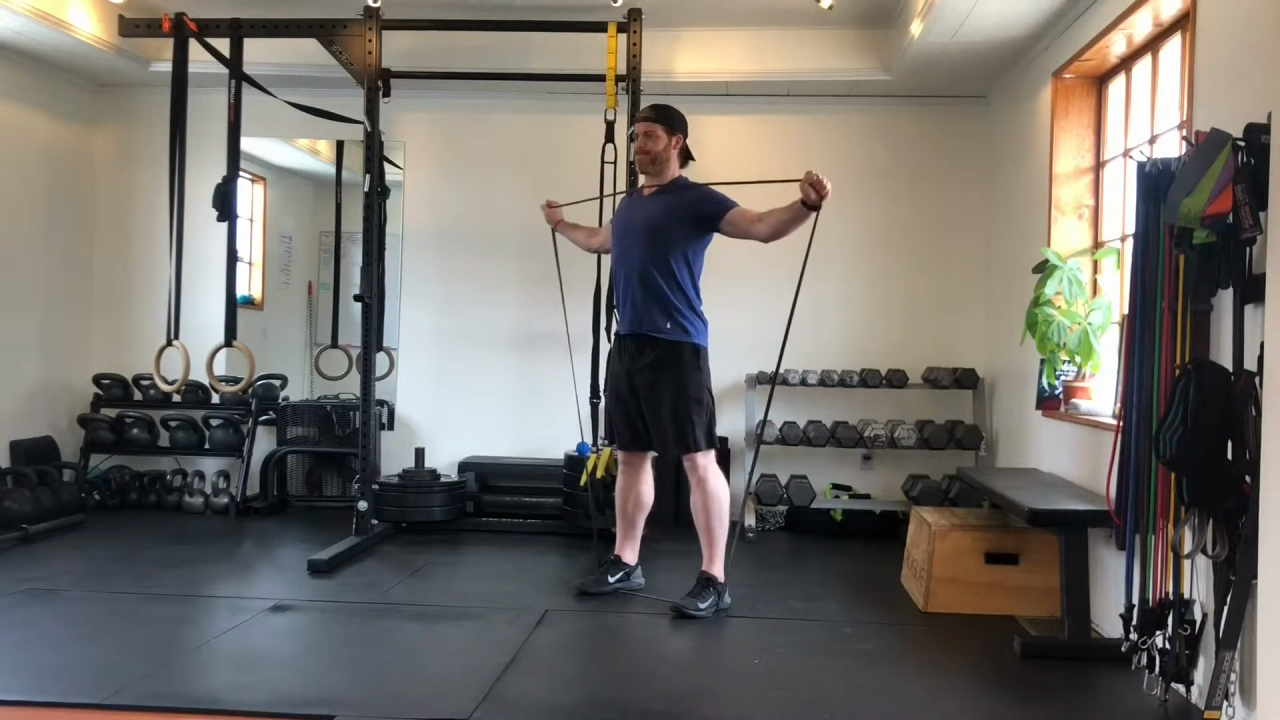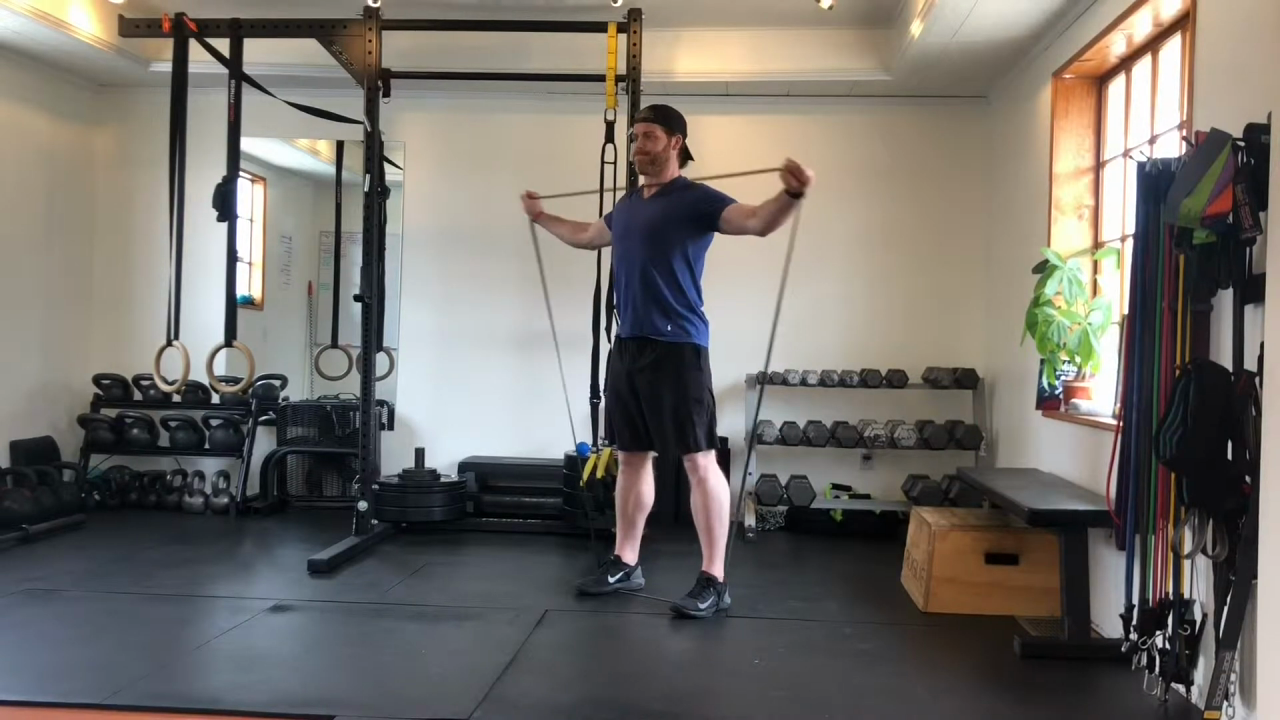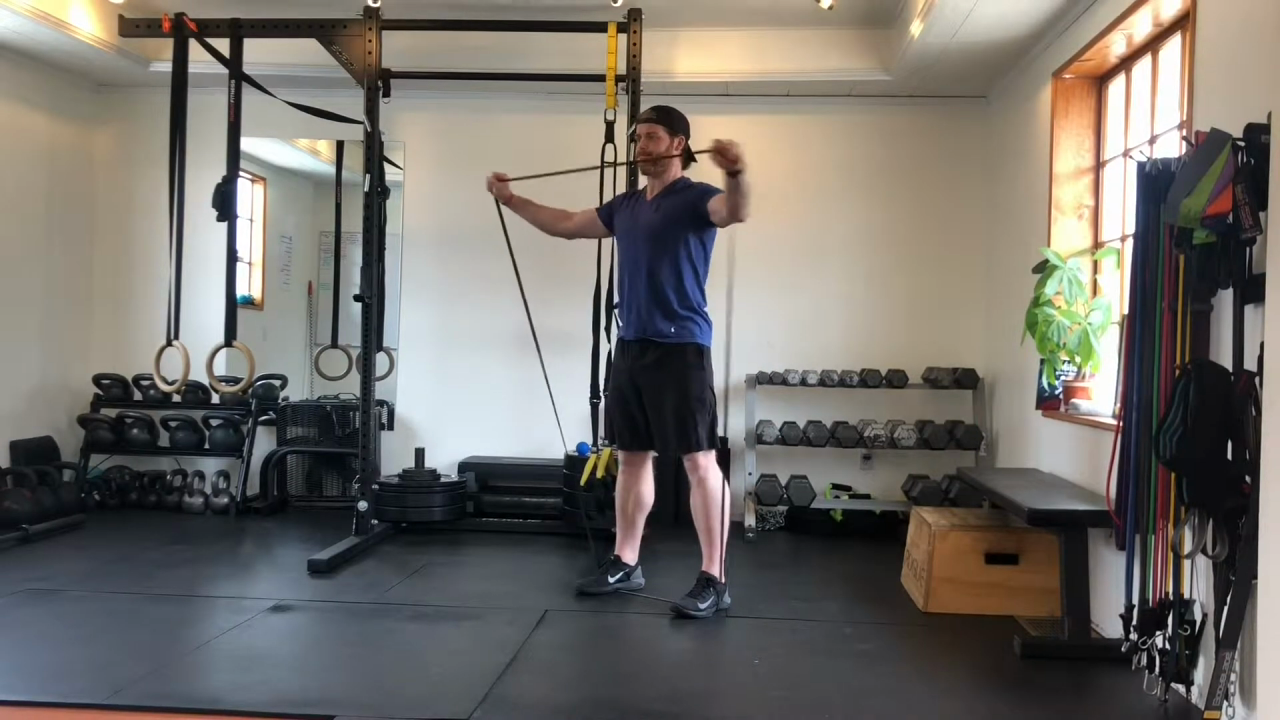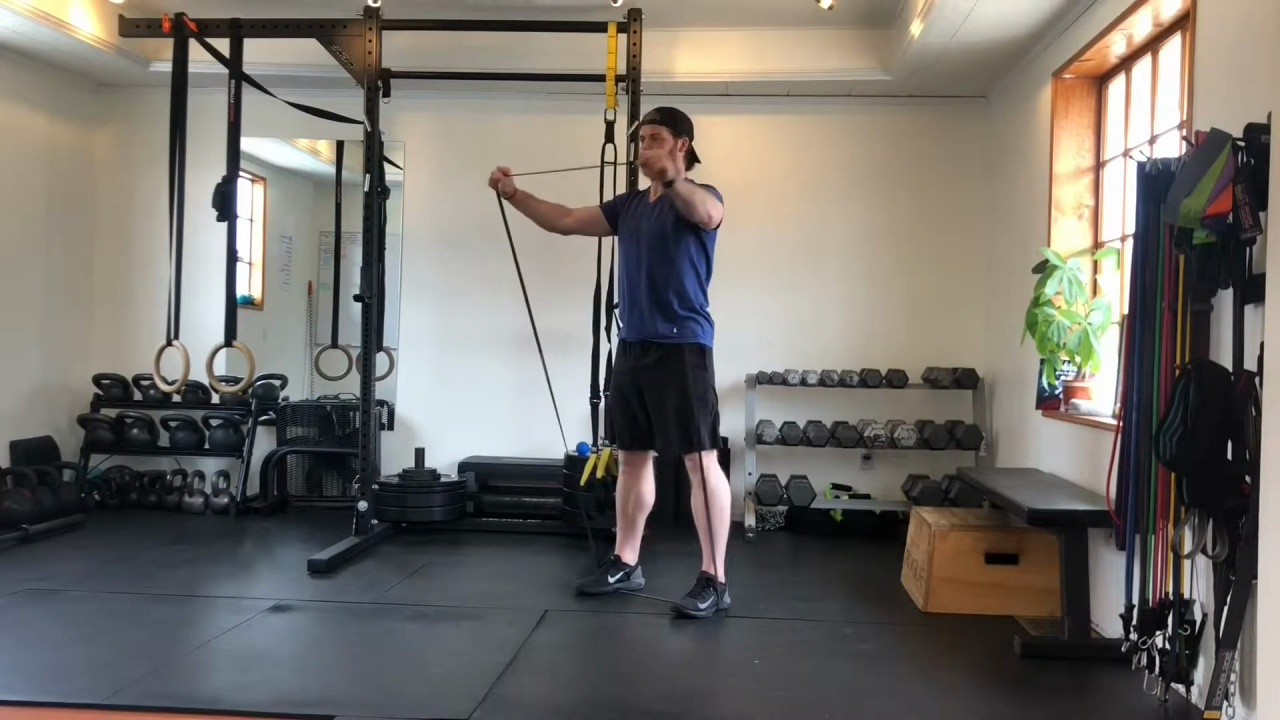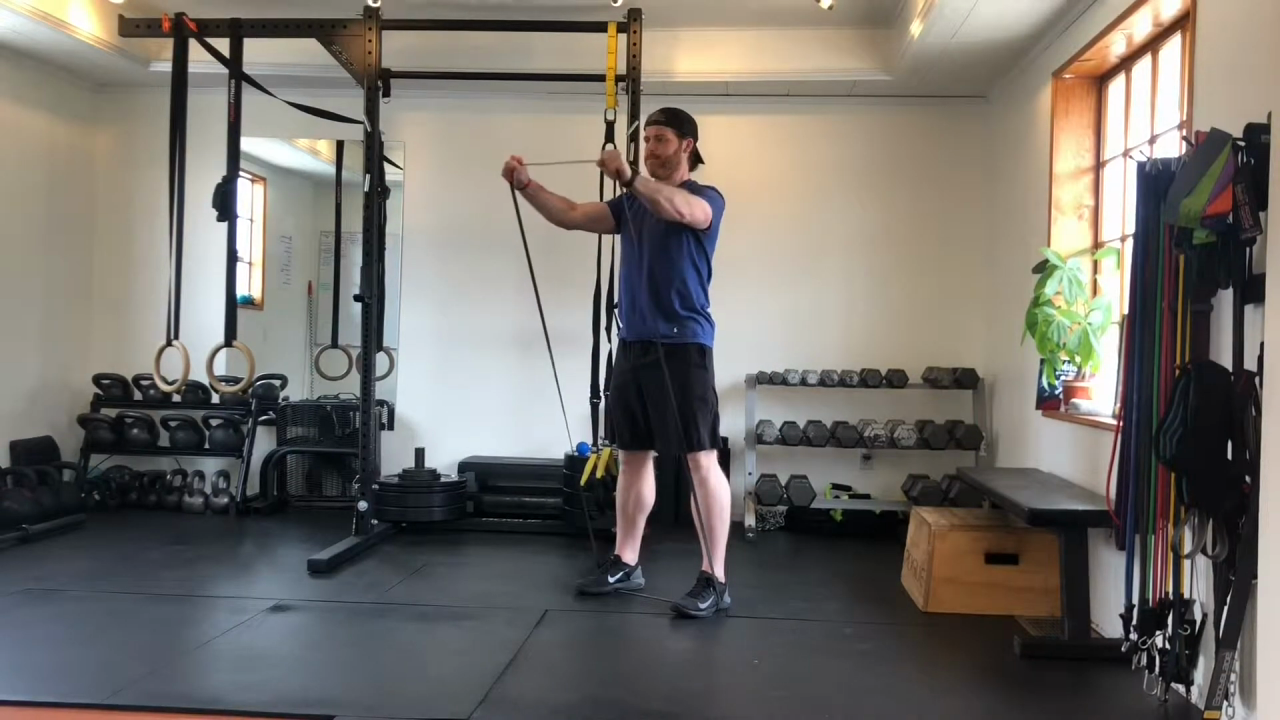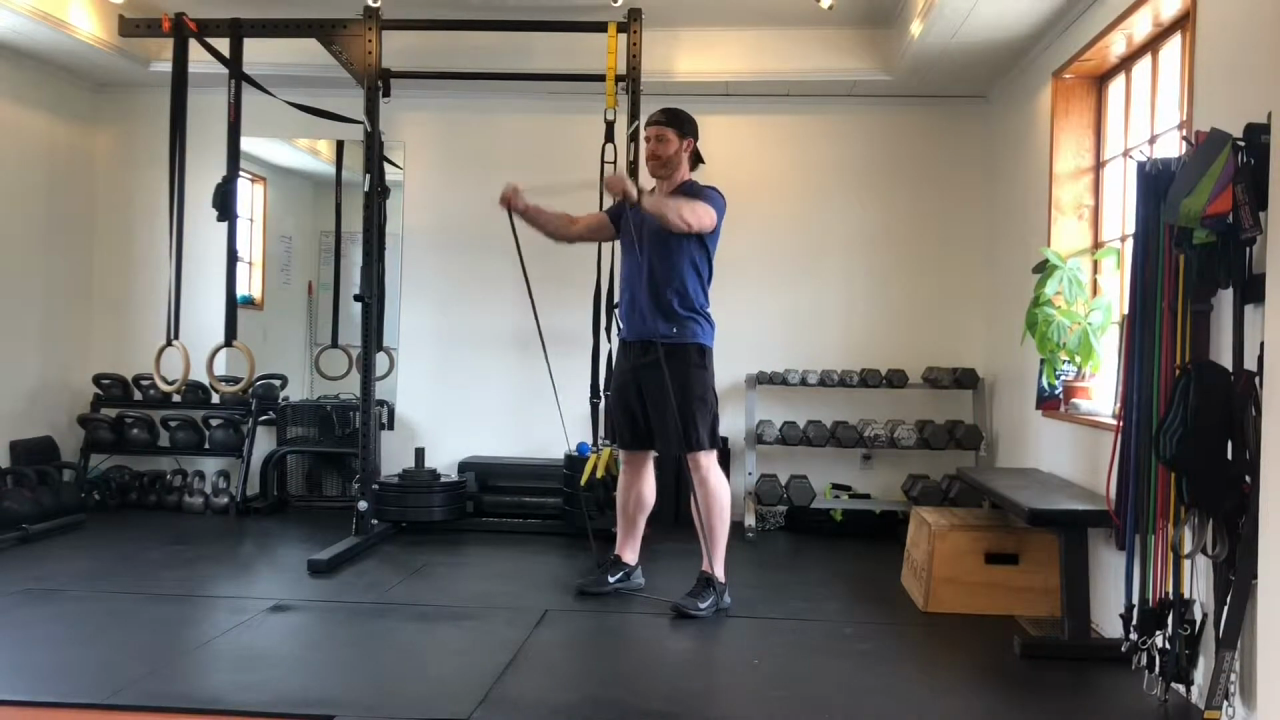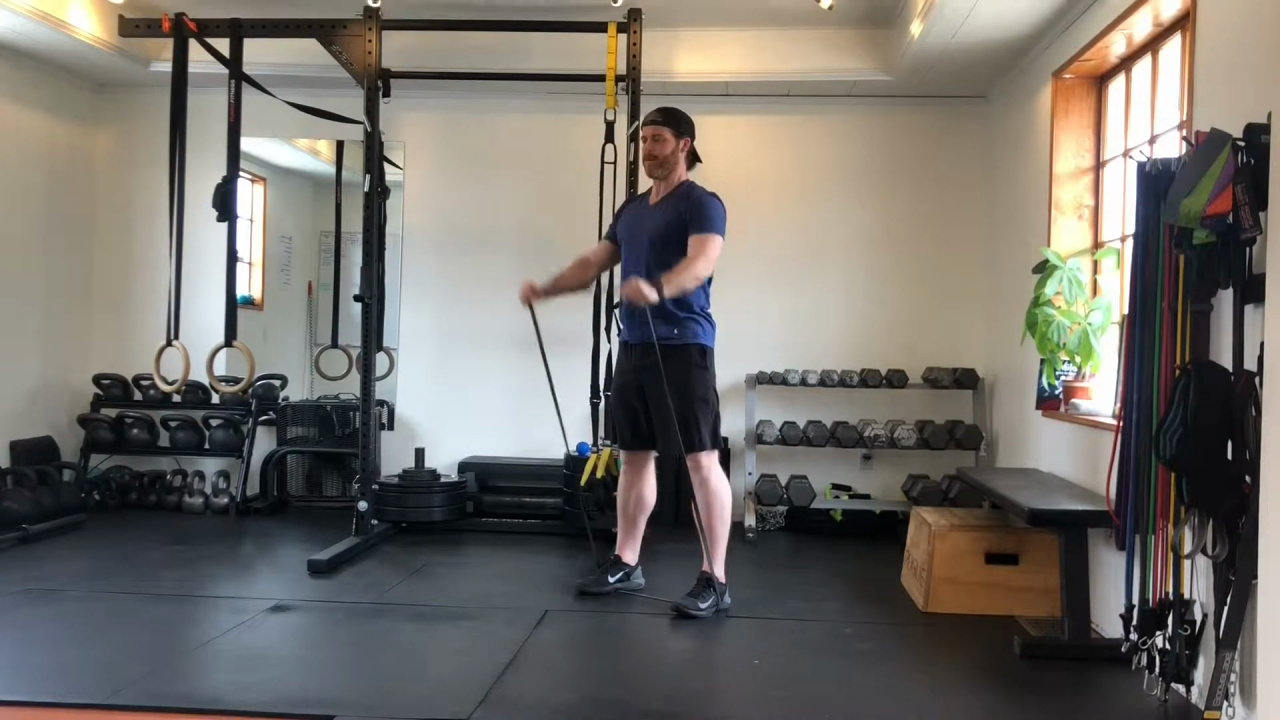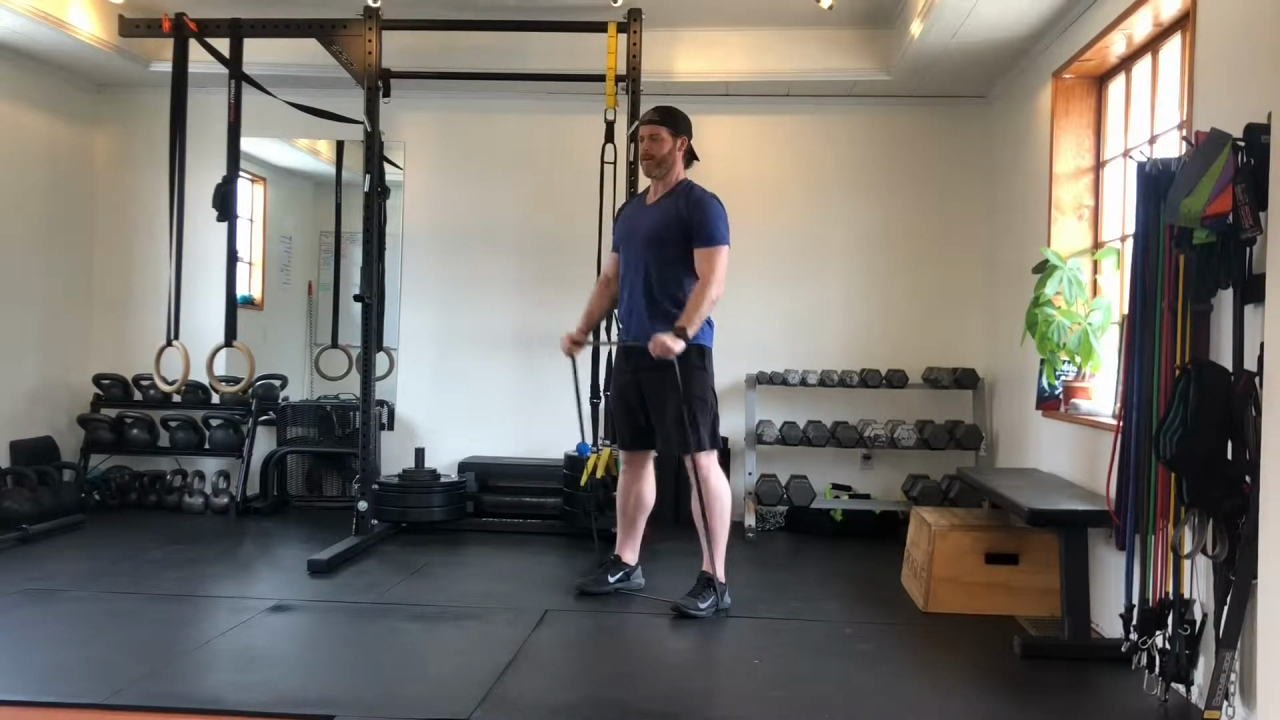
dt=0.2s
person 1, frame 1
left shoulder: (696, 200)
right shoulder: (630, 203)
left elbow: (761, 227)
right elbow: (602, 240)
left wrist: (807, 205)
right wrist: (561, 225)
left hip: (675, 346)
right hip: (627, 345)
left knee: (698, 460)
right knee: (630, 457)
left ankle: (713, 579)
right ankle: (624, 563)
person 1, frame 2
left shoulder: (697, 199)
right shoulder: (628, 204)
left elbow: (758, 221)
right elbow: (589, 235)
left wrist: (792, 193)
right wrist: (542, 215)
left hip: (676, 345)
right hip: (628, 345)
left knee: (698, 460)
right knee: (630, 457)
left ankle: (712, 578)
right ankle: (623, 562)
person 1, frame 3
left shoulder: (694, 197)
right shoulder: (626, 206)
left elbow: (733, 211)
right elbow: (565, 224)
left wrist: (735, 175)
right wrist: (511, 199)
left hip: (680, 346)
right hip: (631, 346)
left knee: (698, 461)
right knee: (631, 457)
left ankle: (713, 579)
right ankle: (624, 563)
person 1, frame 4
left shoulder: (699, 197)
right shoulder: (629, 205)
left elbow: (708, 212)
right elbow: (565, 220)
left wrist: (671, 179)
right wrist: (514, 194)
left hip: (682, 346)
right hip: (632, 346)
left knee: (700, 460)
right knee: (632, 457)
left ankle: (714, 580)
right ankle: (625, 563)
person 1, frame 5
left shoulder: (704, 199)
right shoulder: (631, 205)
left elbow: (678, 208)
right elbow: (570, 215)
left wrist: (629, 177)
right wrist: (525, 185)
left hip: (682, 346)
right hip: (632, 345)
left knee: (700, 460)
right knee: (632, 457)
left ankle: (713, 580)
right ankle: (625, 563)
person 1, frame 6
left shoulder: (704, 198)
right shoulder: (630, 208)
left elbow: (684, 217)
right elbow: (573, 228)
left wrist: (638, 199)
right wrist: (525, 208)
left hip: (682, 346)
right hip: (633, 346)
left knee: (701, 460)
right knee: (633, 457)
left ankle: (714, 580)
right ankle: (625, 563)
person 1, frame 7
left shoulder: (702, 203)
right shoulder: (632, 209)
left elbow: (702, 261)
right elbow: (593, 262)
left wrist: (656, 290)
right wrist: (547, 290)
left hip: (681, 348)
right hip: (635, 348)
left knee: (702, 460)
right knee: (635, 457)
left ankle: (715, 580)
right ankle: (625, 563)
person 1, frame 8
left shoulder: (701, 205)
right shoulder: (630, 209)
left elbow: (712, 278)
right elbow: (611, 278)
left wrist: (681, 334)
right wrist: (584, 329)
left hip: (679, 352)
right hip: (632, 351)
left knee: (701, 459)
right knee: (634, 457)
left ankle: (715, 580)
right ankle: (625, 563)
